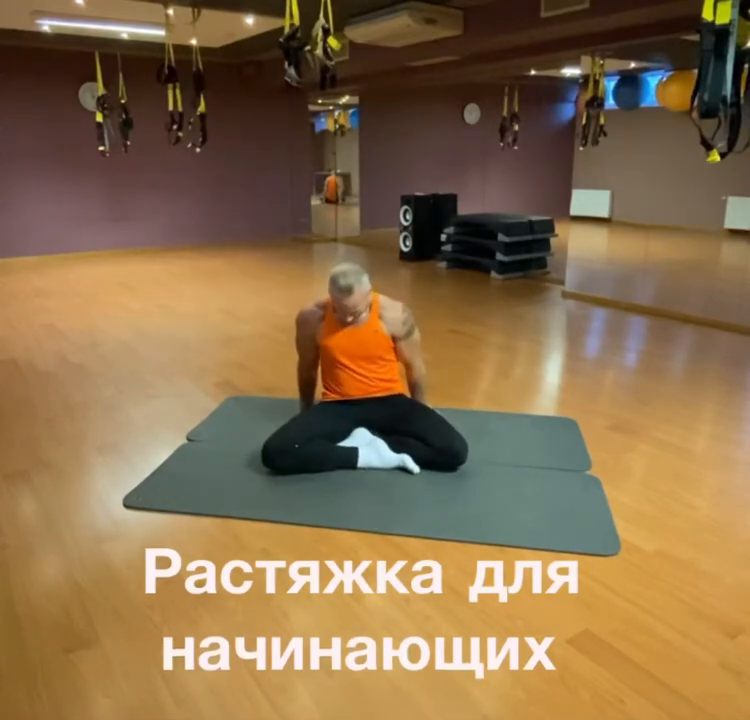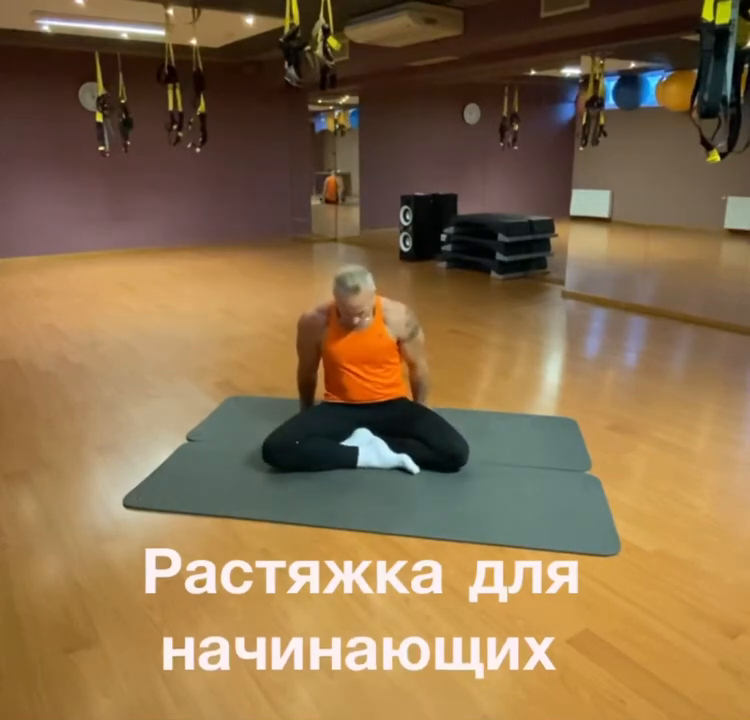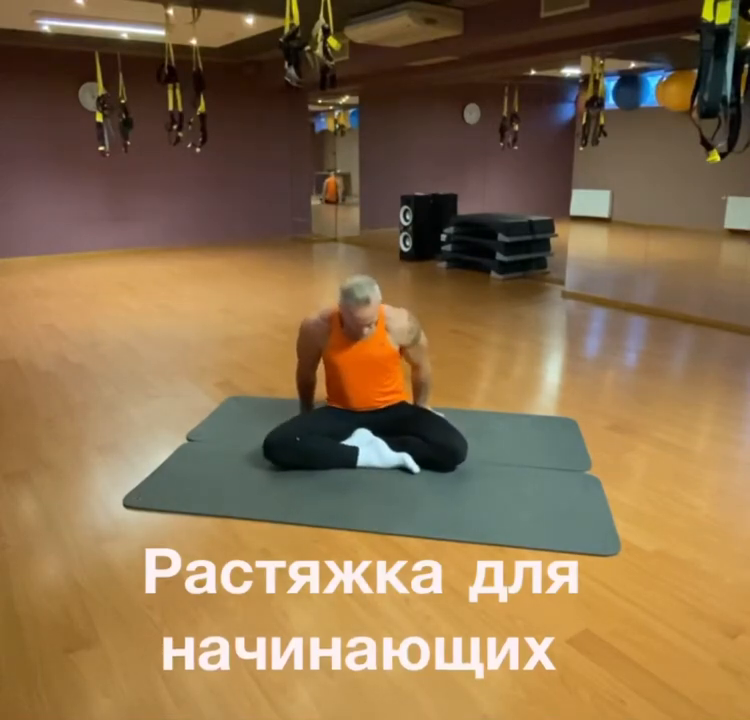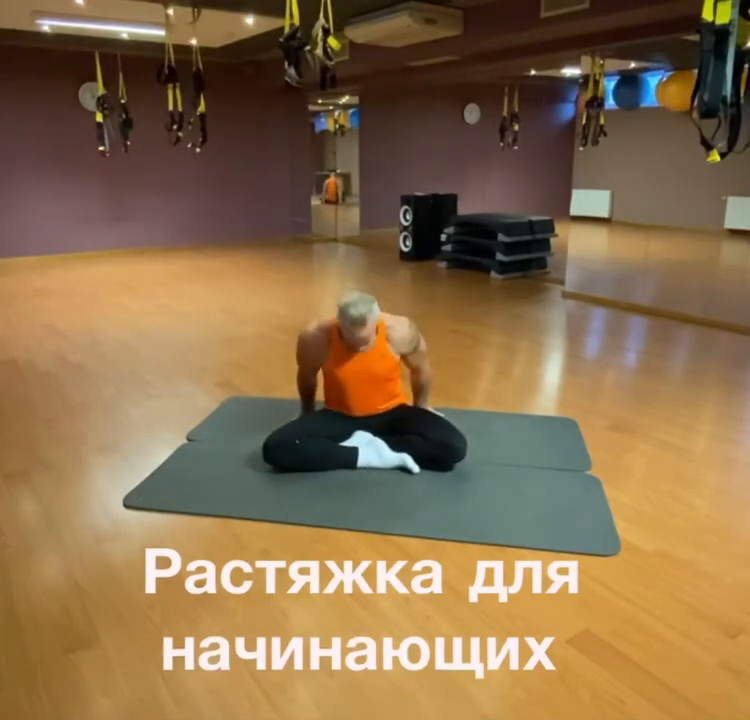
dt=0.5s
person 1, frame 1
left shoulder: (394, 315)
right shoulder: (311, 319)
left elbow: (413, 365)
right elbow: (307, 369)
left wrist: (419, 408)
right wrist: (306, 412)
left hip: (389, 402)
right hip: (338, 406)
left knee: (455, 451)
right knee: (274, 453)
left ankle: (363, 442)
right ankle: (369, 455)
person 1, frame 2
left shoulder: (398, 317)
right shoulder: (314, 322)
left elbow: (417, 365)
right elbow: (307, 371)
left wrist: (420, 408)
right wrist: (307, 413)
left hip: (391, 406)
right hip: (340, 408)
left knee: (456, 453)
right knee: (275, 449)
left ankle: (363, 443)
right ankle: (370, 455)
person 1, frame 3
left shoulder: (400, 324)
right shoulder: (316, 328)
left elbow: (421, 366)
right elbow: (306, 372)
left wrist: (421, 406)
right wrist: (306, 413)
left hip: (392, 410)
right hip: (341, 413)
left knee: (454, 449)
right knee: (276, 446)
left ankle: (364, 443)
right ankle: (372, 454)
person 1, frame 4
left shoulder: (400, 332)
right shoulder: (314, 339)
left elbow: (420, 370)
right elbow: (306, 377)
left wrist: (421, 408)
right wrist: (307, 414)
left hip: (392, 413)
right hip: (339, 416)
left knee: (454, 447)
right knee: (275, 449)
left ankle: (364, 446)
right ankle: (371, 455)
